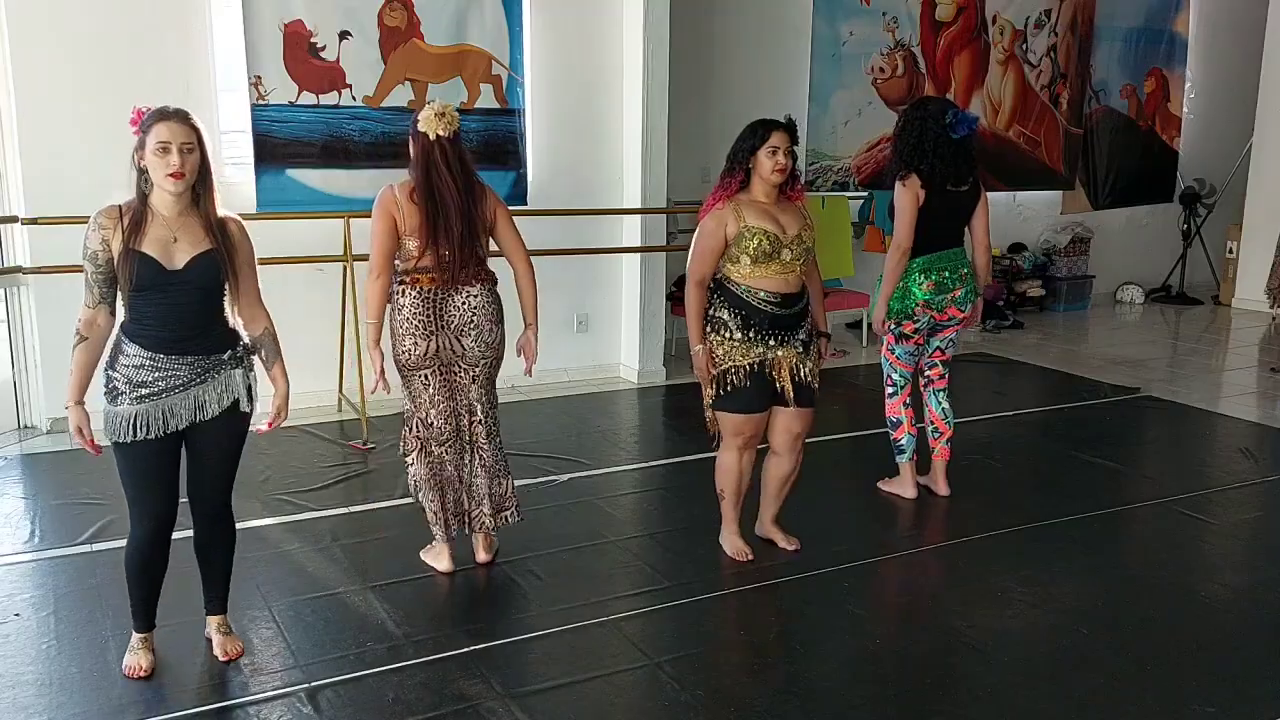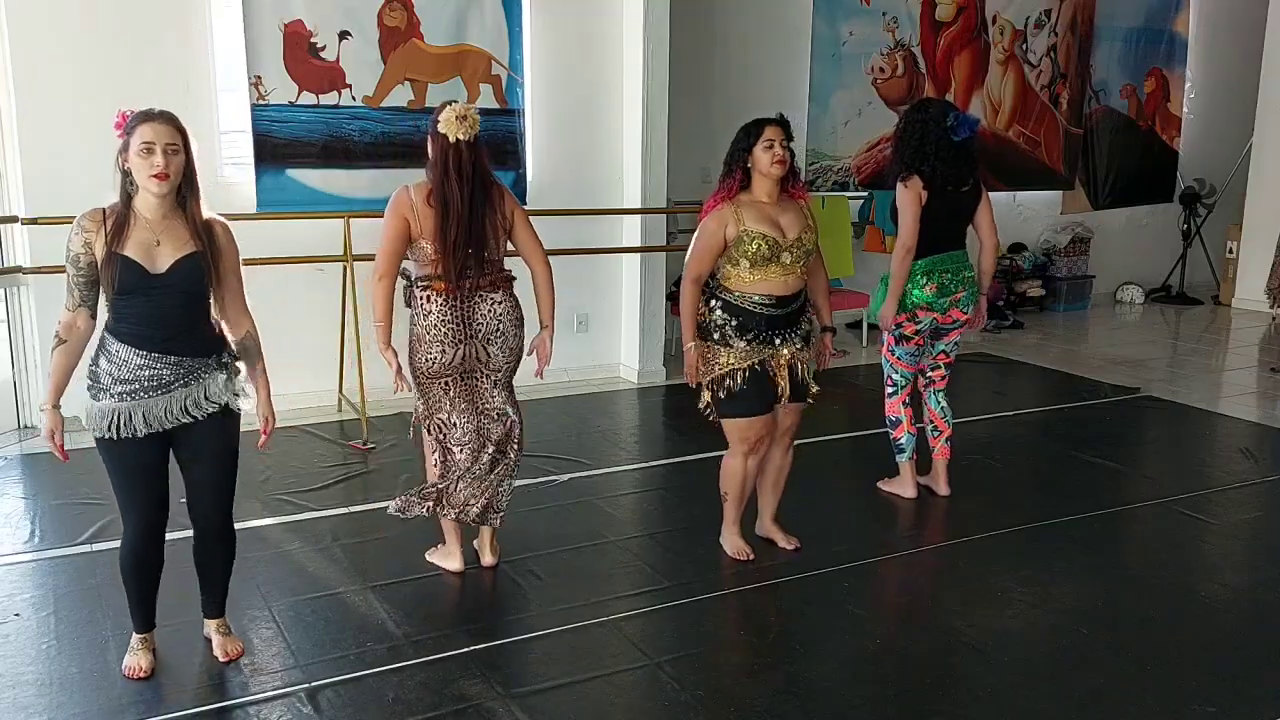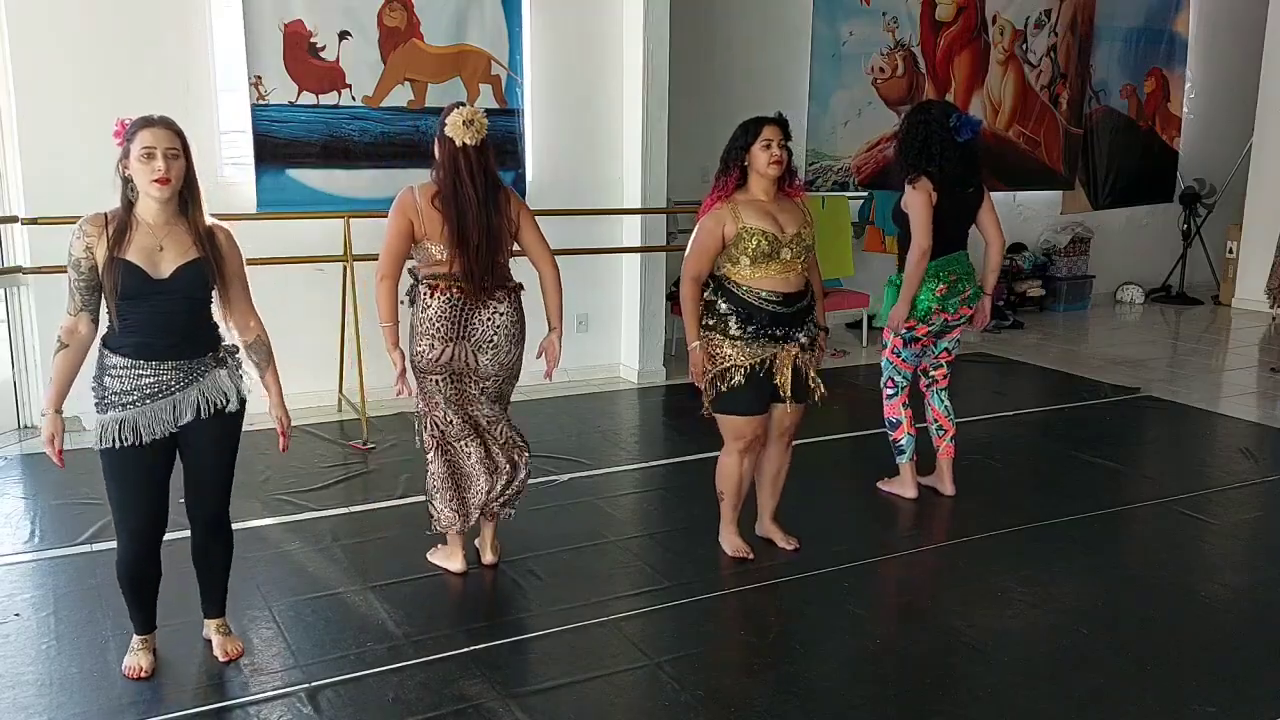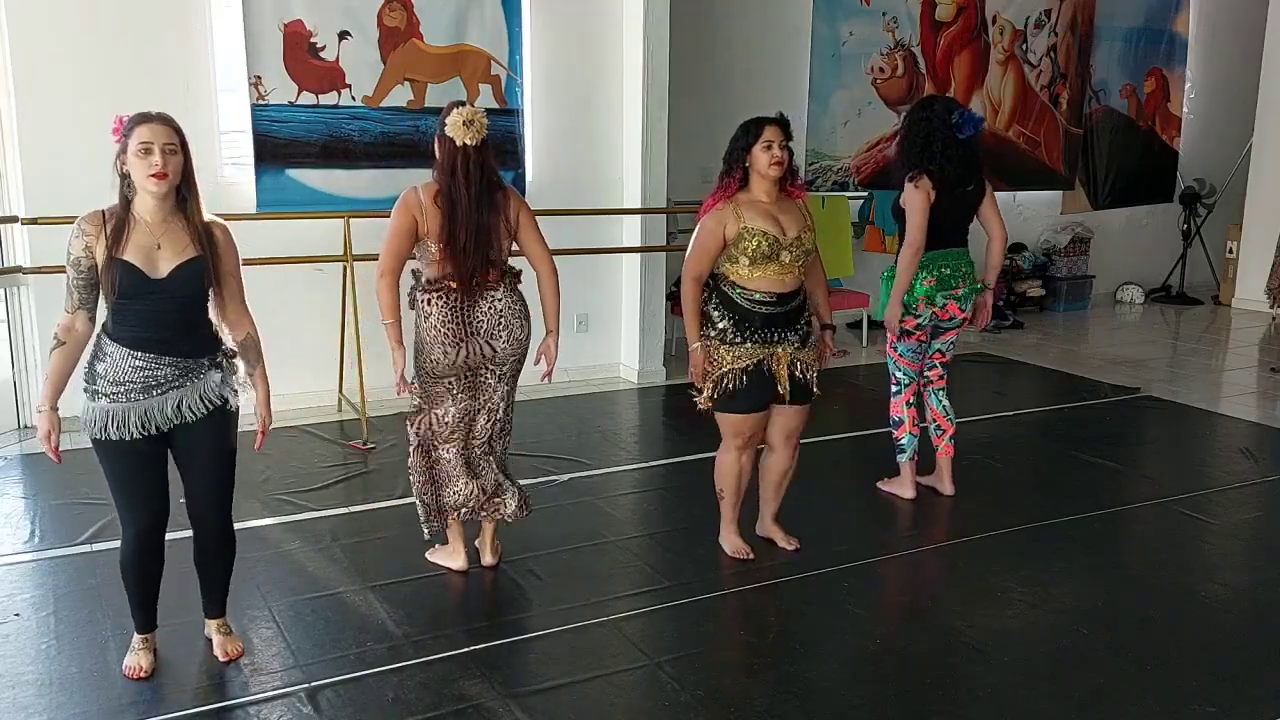
dt=0.4s
person 1, frame 1
left shoulder: (226, 229)
right shoulder: (111, 225)
left elbow: (251, 311)
right elbow: (95, 317)
left wrist: (280, 379)
right wrist: (75, 400)
left hip: (218, 385)
right hip: (140, 389)
left knee: (213, 508)
right knee: (151, 520)
left ankle: (217, 619)
right ankle: (141, 633)
person 1, frame 2
left shoulder: (211, 231)
right shoulder: (95, 228)
left elbow: (237, 316)
right elbow: (76, 320)
left wrist: (262, 391)
right wrist: (51, 403)
left hip: (204, 390)
right hip: (125, 392)
left knee: (214, 515)
right knee: (143, 522)
left ankle: (216, 620)
right ankle: (142, 635)
person 1, frame 3
left shoulder: (213, 238)
right shoulder: (97, 233)
left elbow: (245, 319)
right elbow: (77, 326)
left wrist: (275, 394)
right wrist: (52, 408)
left hip: (207, 391)
right hip: (128, 399)
left knee: (210, 516)
right knee: (138, 532)
left ankle: (215, 621)
right ankle: (142, 635)
person 1, frame 4
left shoulder: (212, 235)
right shoulder: (96, 231)
left elbow: (237, 317)
right elbow: (76, 323)
left wrist: (262, 389)
right wrist: (48, 405)
left hip: (201, 391)
right hip: (121, 396)
left knee: (212, 515)
right knee: (142, 524)
left ankle: (216, 621)
right ankle: (143, 635)
person 2, frame 1
left shoulder: (393, 198)
right shoulder: (482, 195)
left elbow: (379, 274)
right elbow: (521, 261)
left wrist: (374, 344)
right wrist: (530, 327)
left hip: (418, 318)
right hip: (478, 315)
left knee: (430, 429)
right knee: (478, 423)
left ankle: (442, 545)
right ankle: (483, 538)
person 2, frame 2
left shoulder: (410, 199)
right shoulder: (500, 197)
left elbow: (384, 275)
right elbow: (540, 263)
left wrist: (385, 343)
right wrist: (546, 328)
left hip: (438, 325)
right hip: (497, 323)
left knee: (443, 431)
right knee: (492, 428)
left ankle: (451, 548)
right ankle: (487, 543)
person 2, frame 3
left shoulder: (414, 201)
right shoulder: (506, 199)
left elbow: (386, 276)
right elbow: (547, 265)
left wrist: (393, 345)
right wrist: (554, 331)
left hip: (439, 326)
right hip: (499, 325)
left knee: (447, 433)
right knee: (490, 429)
left ankle: (454, 549)
right ankle: (488, 541)
person 2, frame 4
left shoulder: (417, 200)
right shoulder: (507, 199)
left elbow: (387, 274)
right elbow: (545, 266)
left wrist: (396, 344)
right wrist: (551, 333)
left hip: (444, 325)
right hip: (502, 318)
left knee: (444, 430)
right knee: (490, 427)
left ankle: (455, 547)
right ankle: (488, 542)
person 3, frame 1
left shoulder: (797, 209)
right shoulder: (725, 212)
left elbow: (810, 271)
right elbow: (697, 281)
left wrist: (821, 330)
right wrist: (698, 344)
left hip: (792, 338)
right hip: (740, 338)
left knee: (791, 441)
right knee: (740, 439)
left ankle: (768, 520)
right ankle: (729, 528)
person 3, frame 2
left shoulder: (799, 207)
right shoulder: (726, 213)
left elbow: (815, 269)
right elbow: (692, 279)
left wrist: (826, 327)
right wrist: (691, 342)
left hip: (790, 338)
right hip: (737, 339)
left knee: (781, 437)
right knee: (748, 442)
left ankle: (767, 520)
right ankle: (730, 527)
person 3, frame 3
left shoulder: (797, 206)
right shoulder: (725, 212)
left elbow: (811, 267)
right elbow: (691, 278)
left wrist: (819, 327)
right wrist: (695, 342)
left hip: (792, 335)
right hip: (739, 337)
left knee: (781, 437)
right knee: (743, 441)
left ankle: (767, 520)
right ankle: (728, 527)
person 3, frame 4
left shoulder: (798, 206)
right shoulder: (725, 212)
left elbow: (813, 268)
right elbow: (692, 279)
left wrist: (825, 325)
right wrist: (696, 343)
left hip: (792, 337)
right hip: (737, 338)
left knee: (786, 437)
right knee: (741, 439)
left ankle: (768, 520)
right ankle: (728, 527)
person 4, frame 1
left shoulder: (911, 181)
right shoulder: (971, 183)
left elbow: (901, 247)
right elbow: (982, 245)
left wrist: (882, 301)
right wrist: (976, 293)
left hip: (917, 290)
right hip: (956, 289)
left knee: (896, 384)
right knee: (936, 382)
left ankle: (906, 478)
right ankle: (939, 476)
person 4, frame 2
left shoulder: (913, 182)
right shoulder: (971, 183)
left elbow: (906, 247)
right elbow: (990, 243)
left wrist: (890, 301)
right wrist: (980, 294)
left hip: (919, 293)
right hip: (958, 290)
left knee: (897, 386)
right knee: (934, 385)
left ankle: (906, 479)
right ankle: (939, 476)
person 4, frame 3
left shoulder: (921, 183)
right shoulder: (972, 183)
left elbow: (920, 249)
right elbow: (995, 241)
left wrist: (901, 305)
right wrist: (985, 293)
left hip: (925, 294)
right hip: (958, 292)
left knee: (895, 386)
right knee: (935, 383)
left ankle: (906, 478)
right ankle: (944, 475)
person 4, frame 4
left shoulder: (920, 181)
right shoulder: (975, 180)
left elbow: (914, 245)
right elbow: (998, 237)
left wrist: (895, 300)
right wrist: (986, 288)
left hip: (922, 289)
right hip: (957, 288)
left knee: (902, 384)
right knee: (935, 382)
left ankle: (906, 479)
right ankle: (944, 475)
